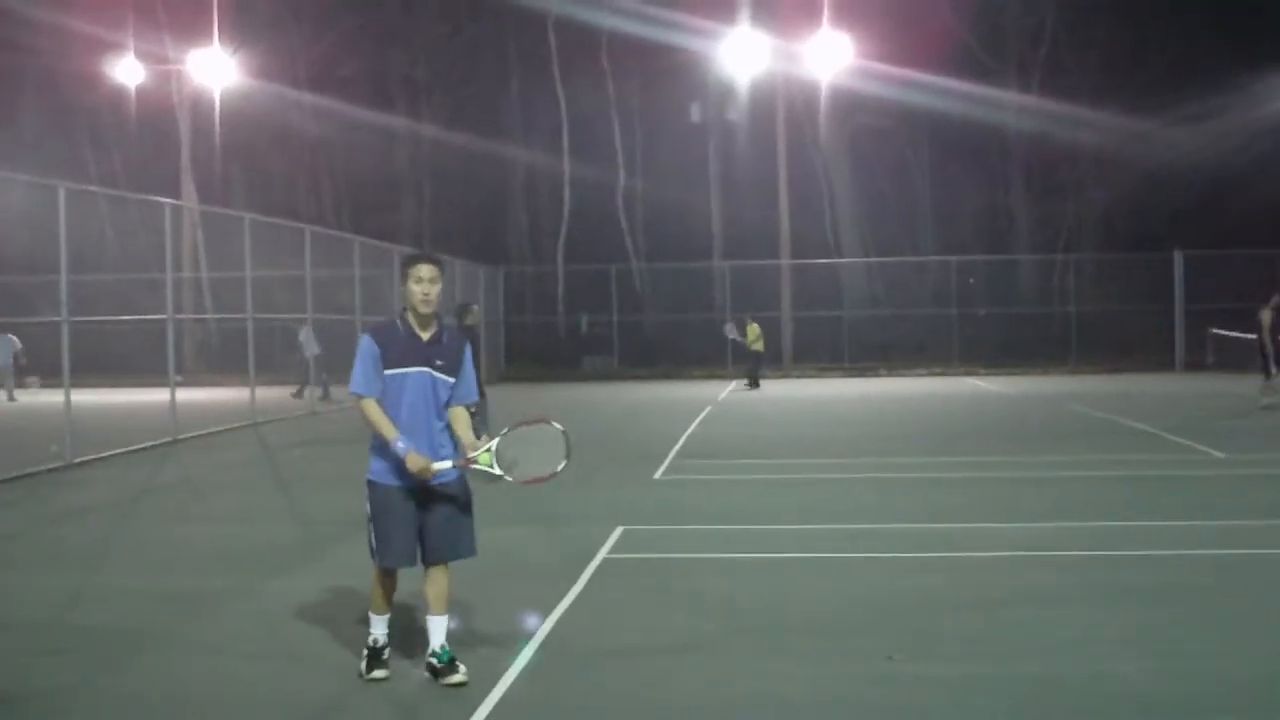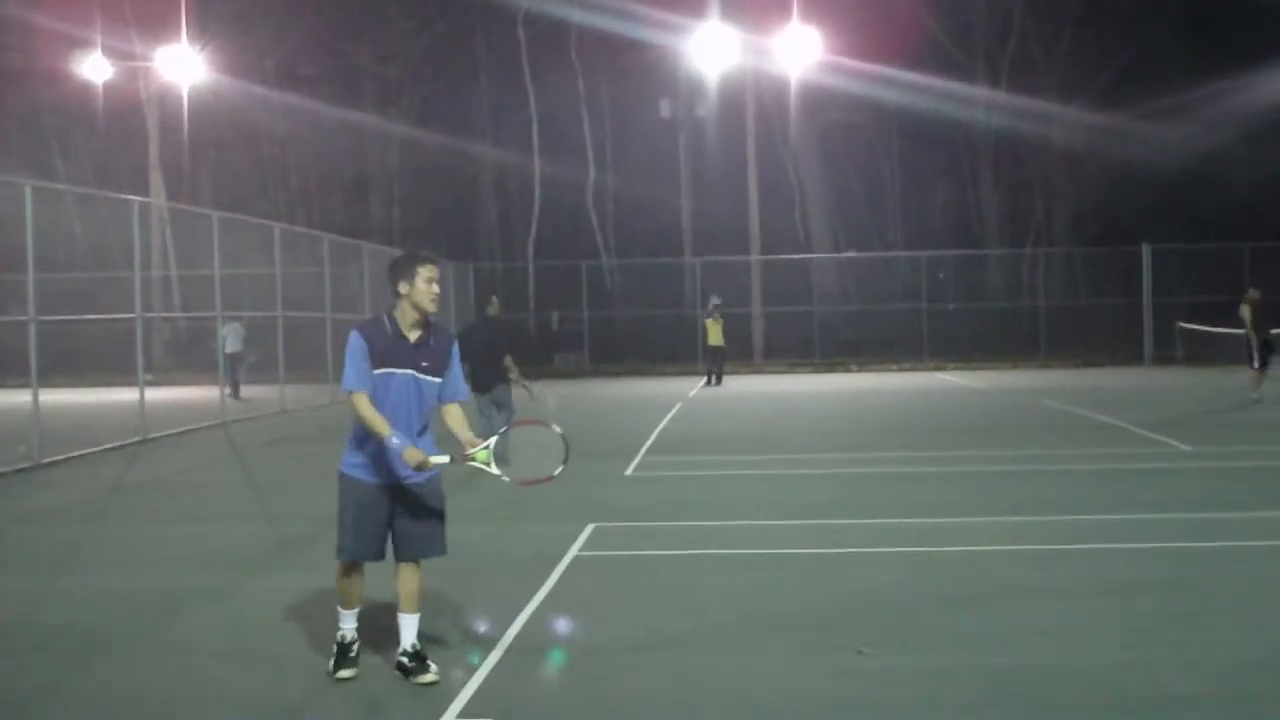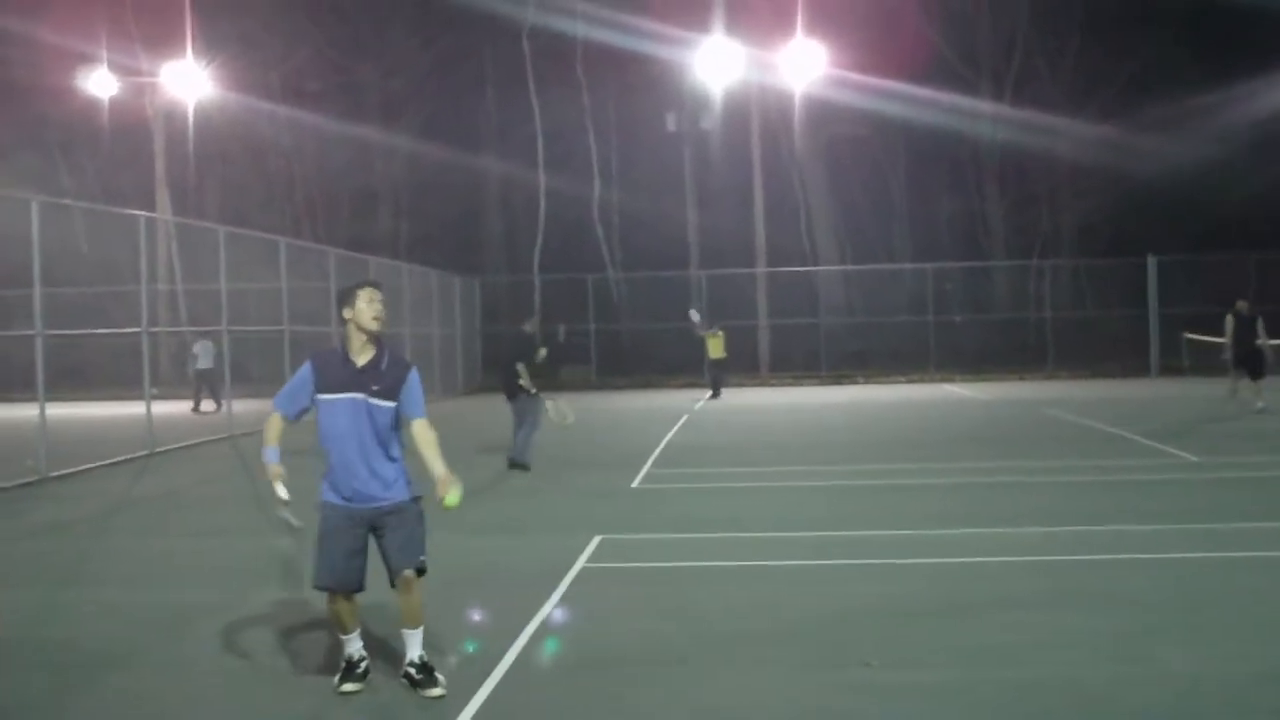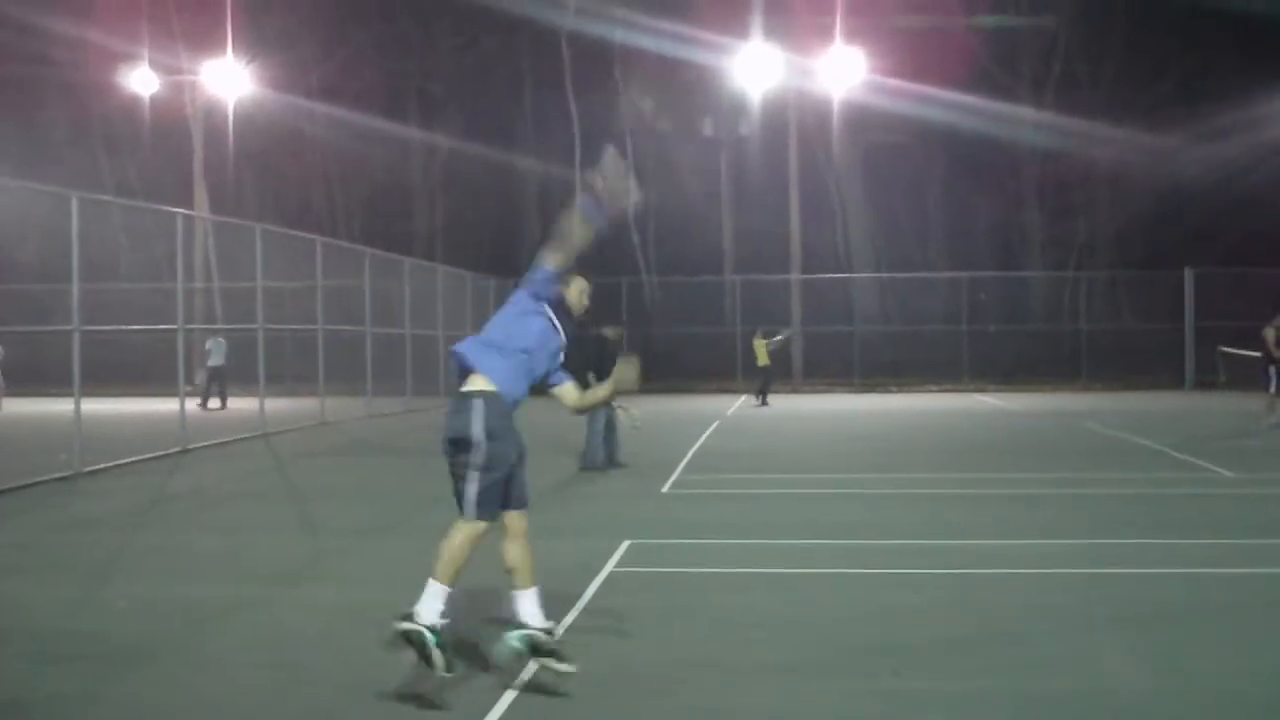
dt=1s
person 1, frame 1
left shoulder: (457, 344)
right shoulder: (377, 339)
left elbow: (457, 405)
right elbow: (367, 401)
left wrist: (468, 440)
right wrist: (405, 450)
left hip: (444, 473)
right hip: (391, 473)
left knee: (439, 560)
right knee: (387, 562)
left ankle: (438, 649)
right ankle: (377, 640)
person 1, frame 2
left shoulder: (445, 344)
right shoulder: (365, 337)
left elbow: (449, 403)
right elbow: (359, 401)
left wrist: (468, 437)
right wrist: (399, 445)
left hip: (418, 474)
right hip: (365, 471)
left knee: (411, 558)
right knee: (354, 559)
left ankle: (408, 648)
right ankle: (347, 638)
person 1, frame 3
left shoulder: (401, 372)
right shoulder: (318, 369)
left elbow: (419, 427)
right elbow: (278, 414)
left wrist: (440, 472)
right wrist: (271, 456)
left hip: (395, 497)
right hip: (341, 501)
left knee: (408, 576)
right knee: (337, 588)
left ankle: (415, 660)
right ankle: (355, 656)
person 1, frame 4
left shoulder: (554, 347)
right shoulder: (538, 297)
left elbow: (576, 402)
right elbow: (564, 244)
left wrist: (614, 386)
right wrist: (596, 201)
left hip: (496, 418)
right hip: (480, 409)
left knee: (517, 524)
right knee: (476, 520)
left ankle: (533, 628)
right ankle: (423, 620)
